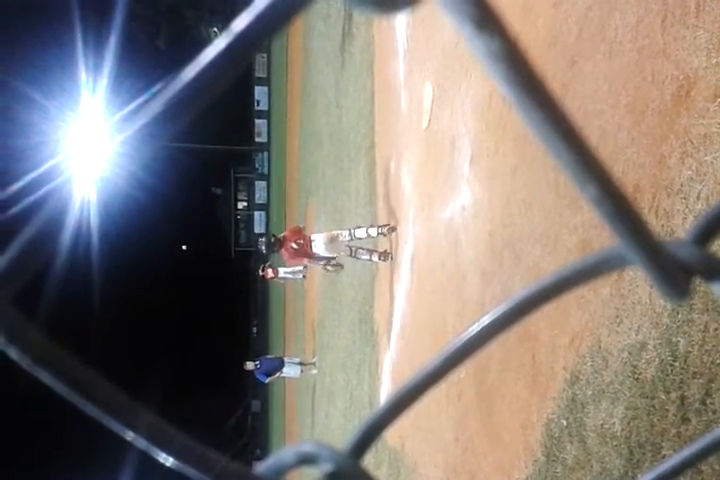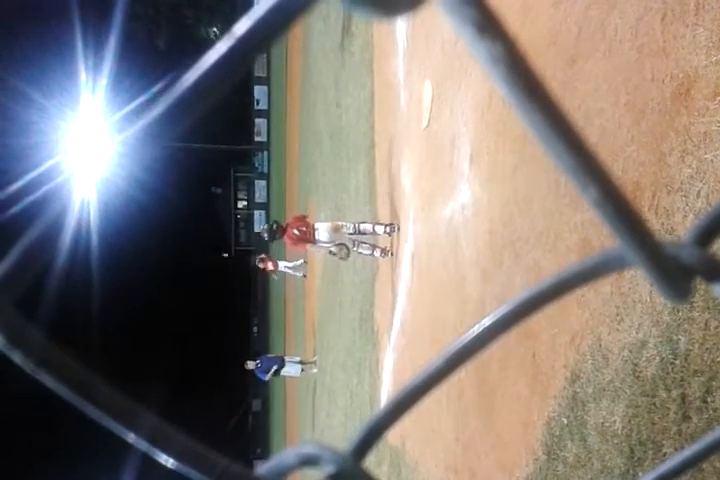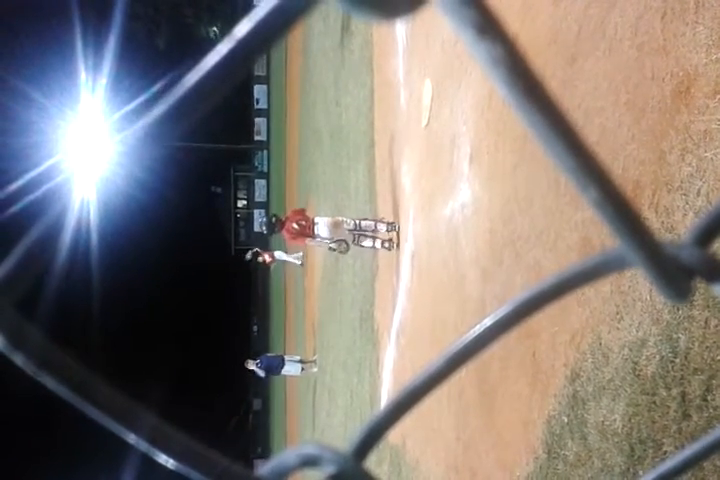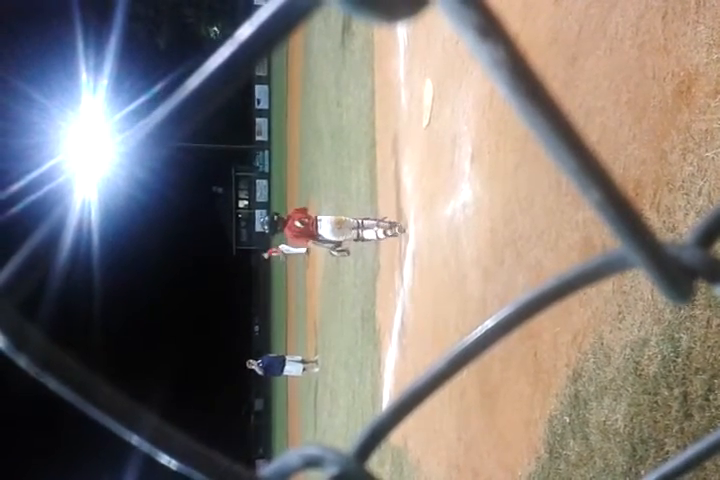
dt=0.3s
person 1, frame 1
left shoulder: (287, 257)
left elbow: (307, 260)
left wrist: (323, 263)
left hip: (319, 250)
right hip: (318, 238)
left knee: (351, 251)
right knee: (352, 233)
left ankle: (379, 256)
right ankle: (379, 230)
person 1, frame 2
left shoulder: (290, 242)
right shoulder: (291, 223)
left elbow: (310, 246)
left wrist: (329, 247)
left hip: (320, 237)
right hip: (321, 227)
left knee: (353, 245)
right knee: (357, 227)
left ankle: (380, 252)
right ankle: (386, 228)
person 1, frame 3
left shoulder: (288, 237)
right shoulder: (290, 220)
left elbow: (308, 241)
left wrist: (328, 242)
left hip: (323, 235)
left knee: (355, 238)
right knee: (358, 224)
left ankle: (385, 243)
right ankle: (389, 227)
person 1, frame 4
left shoulder: (291, 236)
right shoulder: (292, 217)
left elbow: (310, 242)
left wrist: (330, 247)
left hip: (324, 233)
right hip: (322, 220)
left knee: (358, 234)
right knee: (360, 223)
left ankle: (389, 231)
right ankle: (389, 227)
